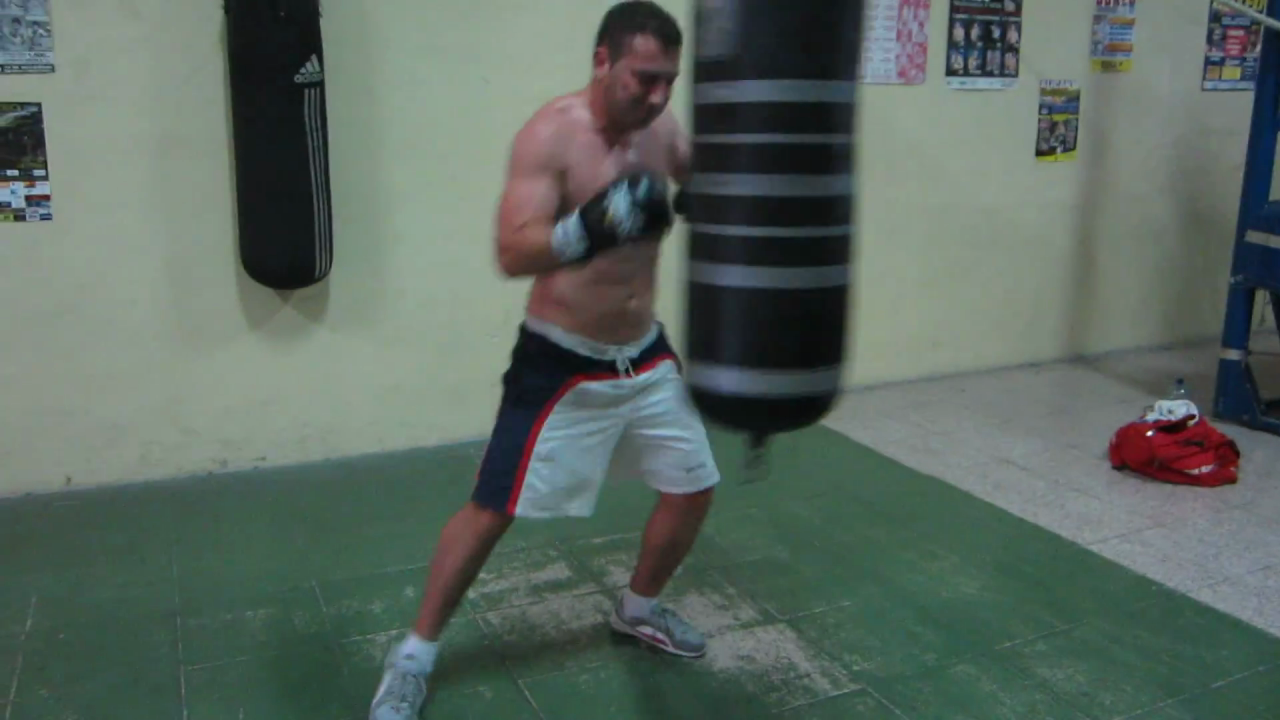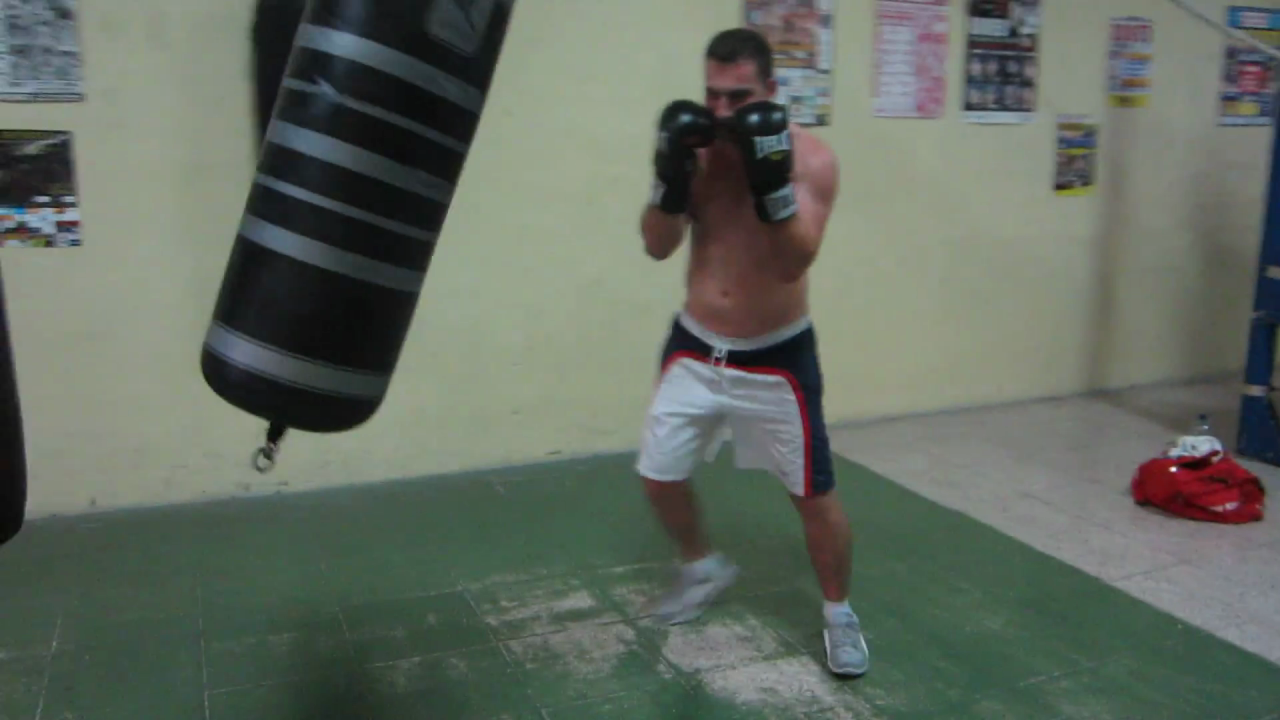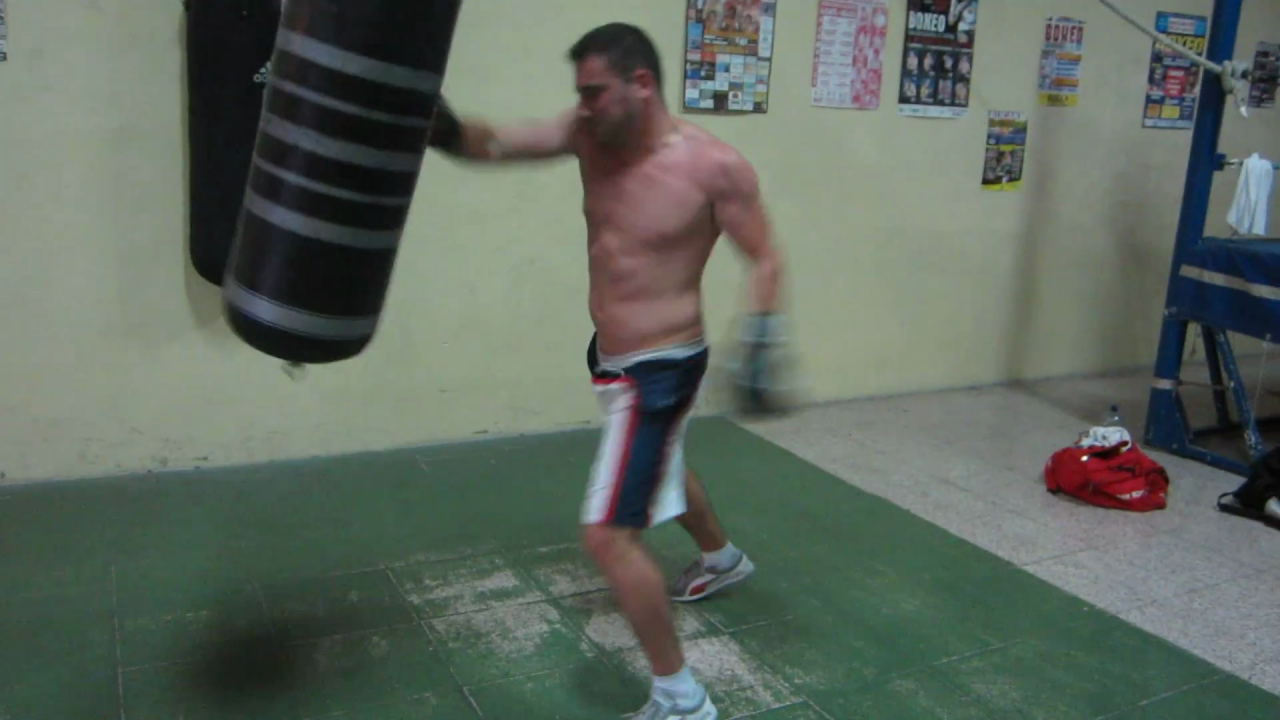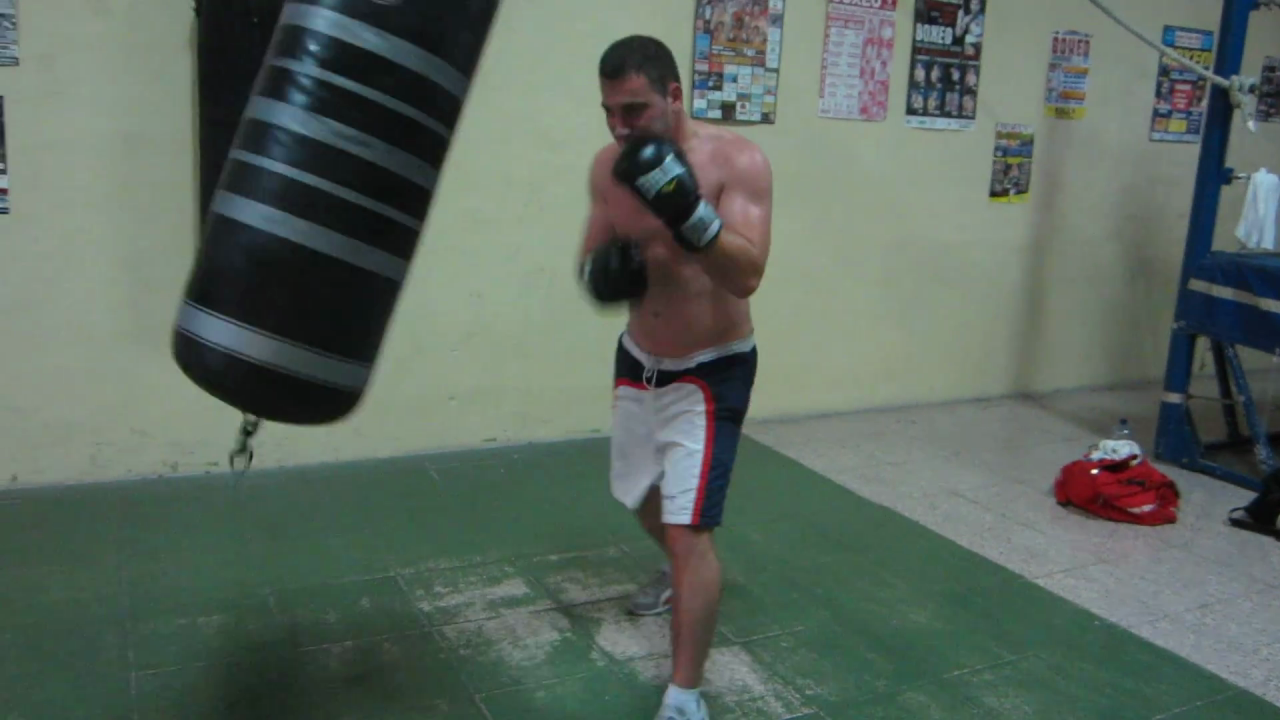
dt=0.7s
person 1, frame 1
left shoulder: (660, 127)
right shoulder: (551, 135)
right elbow: (512, 255)
right wrist: (596, 226)
left hip: (644, 355)
right hip: (561, 360)
left knee: (692, 490)
right knee: (492, 511)
left ankle: (639, 603)
right ankle: (415, 653)
person 1, frame 2
left shoulder: (812, 155)
right shoulder: (695, 143)
left elbow: (793, 264)
right elbow: (657, 246)
left wrist: (773, 181)
right wrist: (670, 173)
left hip: (777, 355)
right hip: (697, 345)
left knee: (813, 495)
right knee: (659, 478)
left ankle: (838, 612)
right ankle: (704, 567)
person 1, frame 3
left shoulder: (713, 162)
right shoulder: (590, 132)
left elbow: (764, 261)
right elbow: (492, 143)
left wrist: (757, 349)
right wrist: (436, 121)
left hip: (657, 369)
right hip: (612, 354)
left knee: (608, 534)
right knee: (660, 470)
right ankle: (724, 559)
person 1, frame 4
left shoulder: (739, 160)
right shoulder: (611, 165)
left elbow: (745, 279)
right elbow: (596, 251)
left wrist: (688, 208)
right wrist: (602, 267)
left hip: (713, 371)
right hip: (639, 363)
left knee: (692, 532)
right knee: (640, 496)
right ankle: (680, 572)
